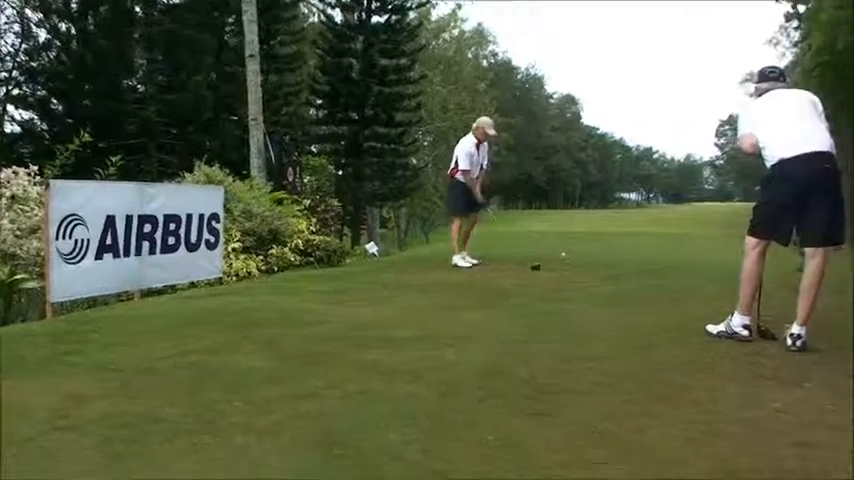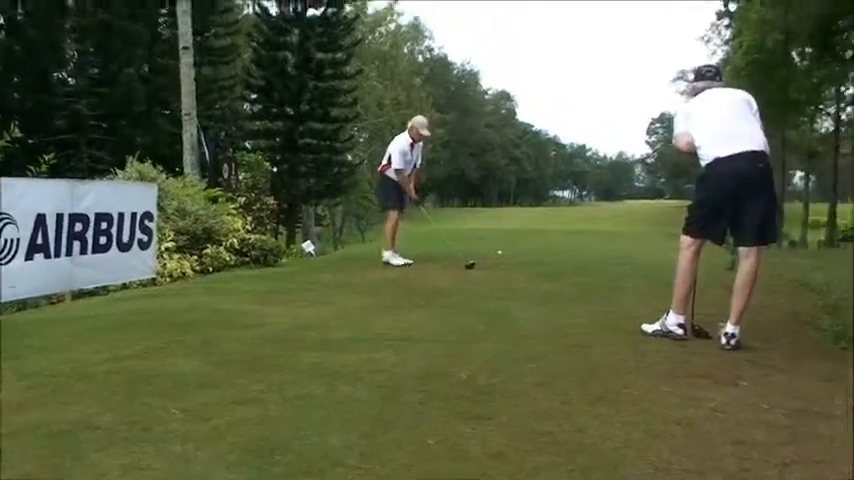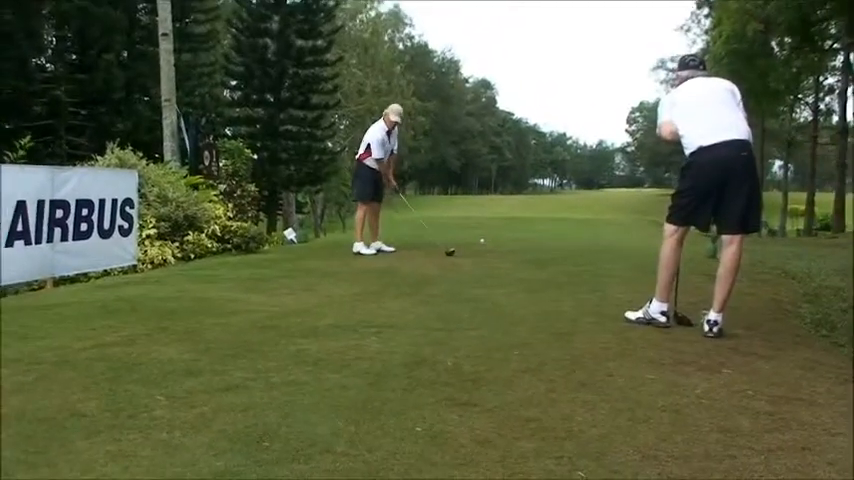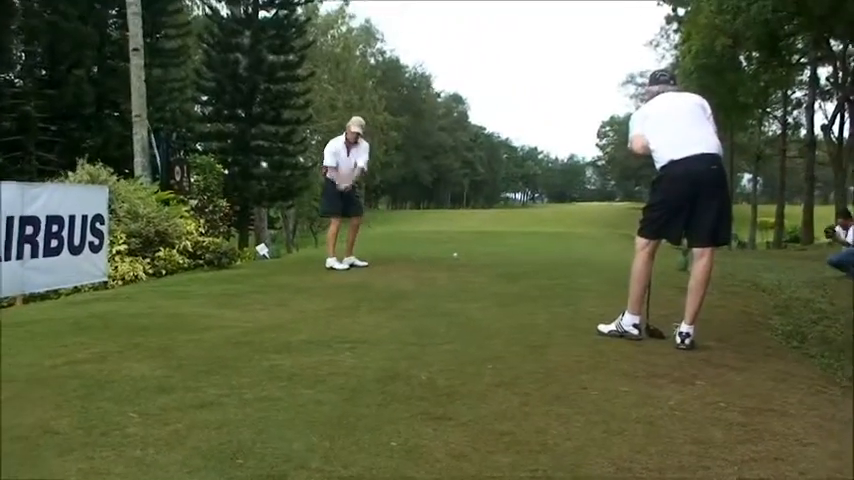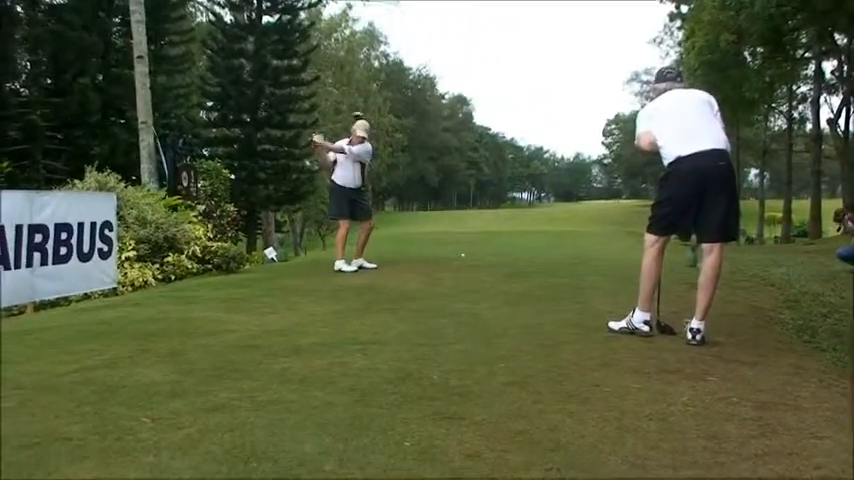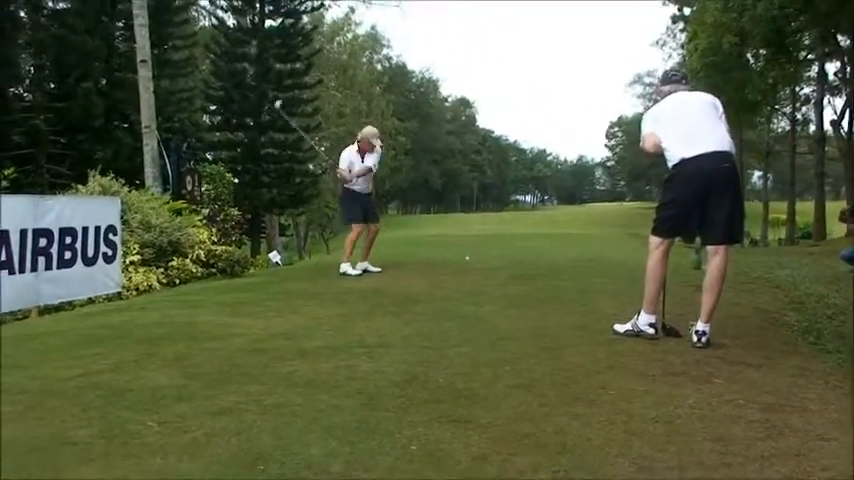
dt=0.3s
person 1, frame 1
left shoulder: (753, 107)
right shoulder: (808, 96)
left elbow: (748, 145)
right elbow: (826, 134)
left hip: (786, 169)
right hip: (824, 164)
left knee: (755, 244)
right knee: (817, 252)
left ankle: (741, 322)
right ankle: (797, 332)
person 1, frame 2
left shoulder: (688, 107)
right shoulder: (743, 96)
left elbow: (684, 144)
right elbow: (760, 133)
left hip: (720, 169)
right hip: (757, 164)
left knee: (690, 243)
right knee: (750, 250)
left ankle: (675, 321)
right ankle: (731, 330)
person 1, frame 3
left shoulder: (672, 96)
right shoulder: (727, 85)
left elbow: (668, 132)
right elbow: (744, 122)
left hip: (704, 157)
right hip: (741, 153)
left knee: (673, 230)
right knee: (733, 238)
left ankle: (658, 309)
right ankle: (714, 319)
person 1, frame 4
left shoulder: (643, 111)
right shoulder: (697, 100)
left elbow: (639, 147)
right elbow: (714, 137)
left hip: (675, 170)
right hip: (711, 166)
left knee: (645, 243)
right knee: (704, 251)
left ankle: (631, 321)
right ankle: (686, 331)
person 1, frame 5
left shoulder: (649, 108)
right shoulder: (704, 96)
left elbow: (646, 143)
right elbow: (722, 133)
left hip: (683, 167)
right hip: (719, 162)
left knee: (654, 239)
right knee: (713, 246)
left ankle: (641, 318)
right ankle: (697, 327)
person 1, frame 6
left shoulder: (655, 111)
right shoulder: (709, 99)
left elbow: (651, 145)
right elbow: (727, 136)
left hip: (687, 169)
right hip: (724, 165)
left knee: (659, 242)
right knee: (718, 249)
left ankle: (646, 321)
right ankle: (702, 329)
person 2, frame 1
left shoulder: (484, 145)
right shoulder: (465, 145)
left elbow: (483, 168)
right elbow: (465, 174)
left wrist: (478, 188)
right wrist: (476, 193)
left hip: (471, 185)
right hip: (458, 184)
left knee: (472, 219)
right knee: (459, 220)
left ankle: (463, 252)
right ankle: (457, 256)
person 2, frame 2
left shoulder: (419, 144)
right shoulder: (399, 144)
left elbow: (416, 167)
right elbow: (398, 172)
left wrist: (411, 188)
right wrist: (409, 192)
left hip: (400, 183)
right hip: (388, 181)
left knee: (396, 218)
right knee: (393, 215)
left ankle: (392, 254)
right ankle: (387, 252)
person 2, frame 3
left shoulder: (394, 130)
right shoulder: (376, 133)
left elbow: (393, 153)
right elbow: (379, 161)
left wrist: (390, 175)
right wrist: (389, 180)
left hip: (377, 171)
right hip: (364, 170)
left knee: (375, 207)
right knee: (364, 206)
left ankle: (375, 243)
right ankle: (358, 244)
person 2, frame 4
left shoulder: (364, 146)
right shoulder: (334, 144)
left elbow: (361, 167)
right elbow: (330, 169)
left wrist: (349, 182)
right wrist: (339, 183)
left hip: (350, 187)
right hip: (332, 186)
left knee: (356, 222)
right knee: (336, 222)
left ankle: (349, 257)
right ankle: (331, 259)
person 2, frame 5
left shoulder: (367, 148)
right shoulder: (340, 144)
left elbow: (344, 151)
right elbow: (329, 163)
left wrist: (322, 144)
right wrist: (321, 145)
left hip: (357, 191)
right hip: (339, 189)
left knee: (368, 225)
right knee: (345, 225)
left ankle: (358, 259)
right ankle: (339, 262)
person 2, frame 6
left shoulder: (376, 152)
right shoulder: (348, 153)
left elbow: (368, 169)
right elbow: (343, 174)
left wrist: (351, 175)
right wrist: (344, 175)
left hip: (366, 194)
right hip: (351, 195)
left knee: (374, 228)
right knee: (357, 228)
left ankle: (363, 263)
right ankle: (345, 265)
